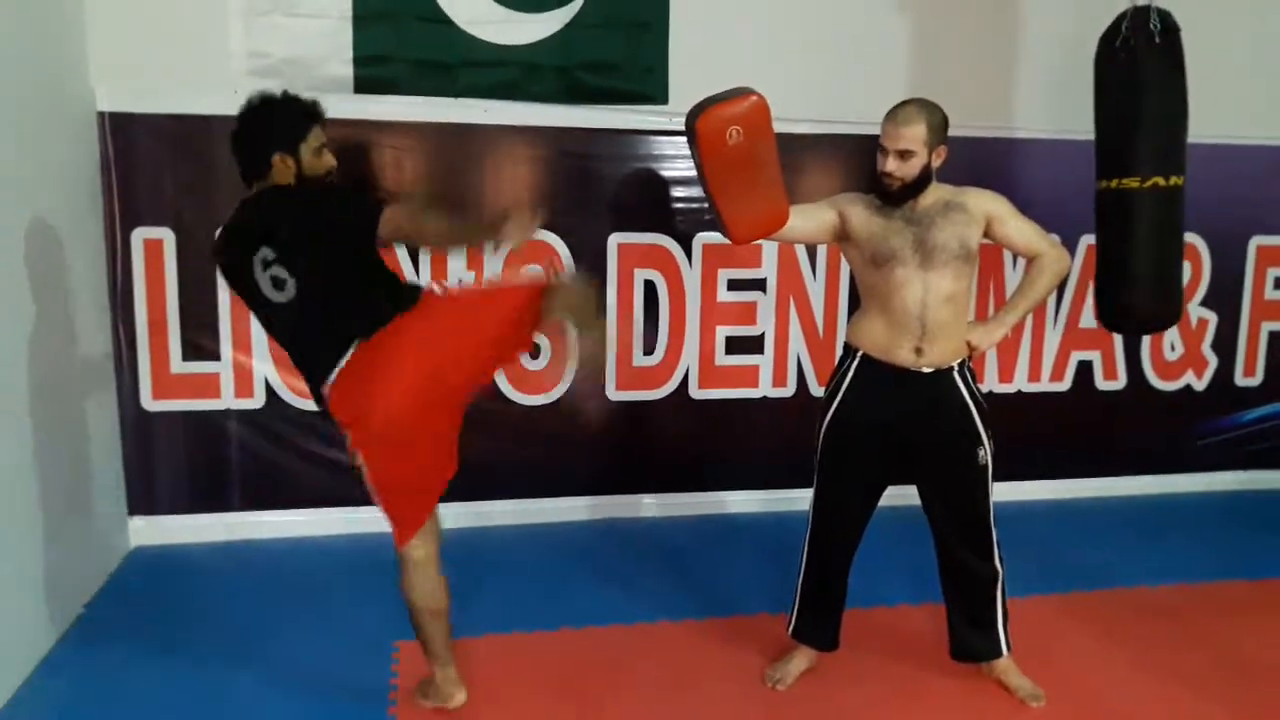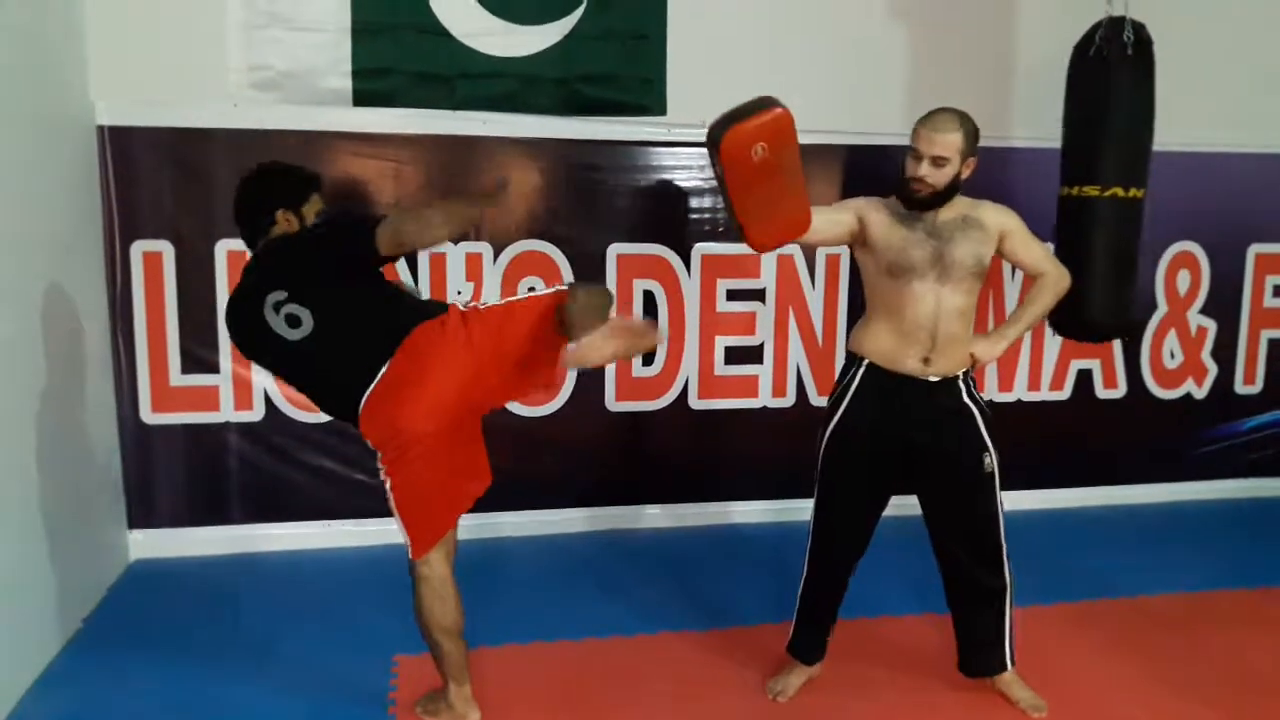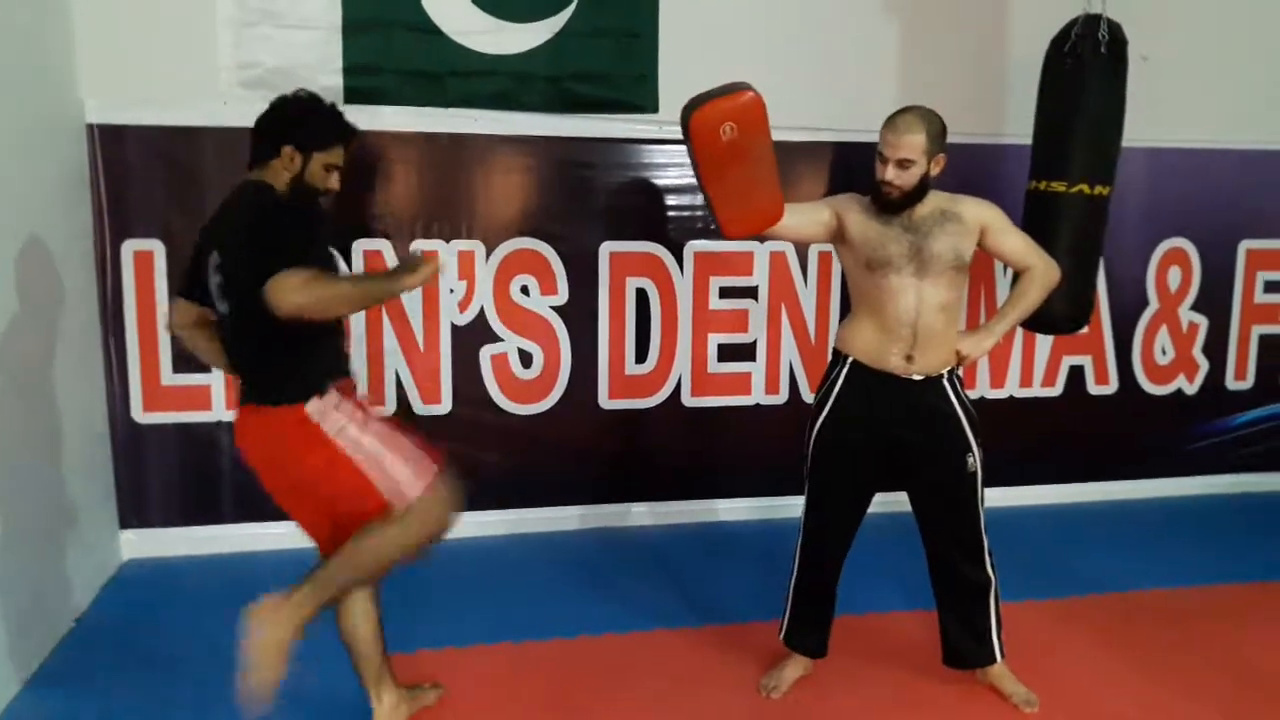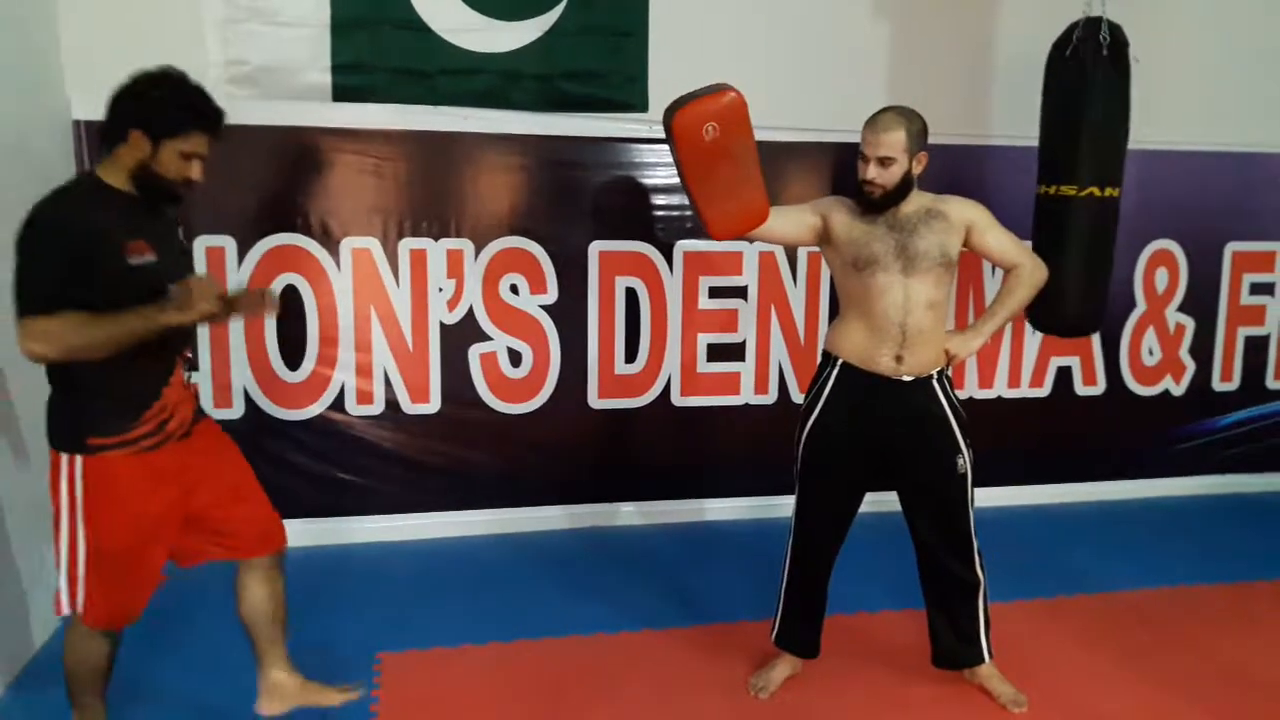
dt=0.5s
person 1, frame 1
left shoulder: (233, 241)
right shoulder: (320, 201)
right elbow: (408, 225)
right wrist: (494, 217)
left hip: (357, 397)
right hip: (414, 344)
left knee: (417, 540)
right knee: (564, 289)
left ankle: (445, 679)
person 1, frame 2
left shoulder: (243, 315)
right shoulder: (313, 245)
right elbow: (406, 232)
right wrist: (479, 208)
left hip: (391, 413)
right hip: (444, 346)
left knee: (431, 557)
right knee: (581, 298)
right ankle: (592, 334)
person 1, frame 3
left shoulder: (229, 220)
right shoulder: (283, 213)
left elbow: (185, 322)
right elbow: (292, 296)
right wrist: (395, 280)
left hip: (269, 415)
right hip: (308, 415)
left knee: (352, 552)
right knee: (431, 506)
right ankle: (286, 610)
person 1, frame 4
left shoulder: (154, 208)
right shoulder: (61, 220)
right elbow: (42, 337)
left wrist: (219, 304)
right wrist: (169, 311)
left hip: (181, 427)
right hip: (102, 450)
left knee: (260, 538)
right knee: (102, 605)
person 2, frame 1
left shoulder: (977, 206)
right shoulder: (852, 212)
left elbow: (1053, 257)
left wrist: (999, 325)
left hip: (947, 390)
right hip: (867, 385)
left knee: (969, 529)
right knee: (834, 524)
left ankle: (990, 650)
right ankle: (811, 640)
person 2, frame 2
left shoulder: (993, 221)
right shoulder: (869, 215)
left elbow: (1055, 276)
left wrist: (1001, 339)
left hip: (951, 399)
right hip: (872, 393)
left knee: (978, 543)
right knee: (835, 537)
left ankle: (994, 664)
right ankle: (805, 654)
person 2, frame 3
left shoulder: (972, 216)
right shoulder: (847, 213)
left elbow: (1044, 270)
right elbow: (768, 220)
left wrist: (989, 334)
left hip: (936, 397)
right hip: (855, 391)
left knee: (960, 536)
right knee: (825, 531)
left ankle: (984, 657)
right ankle: (803, 648)
person 2, frame 4
left shoulder: (957, 215)
right shoulder: (833, 215)
left elbow: (1030, 268)
right elbow: (752, 222)
left wrist: (977, 334)
left hip: (925, 398)
right hip: (846, 393)
left knee: (950, 537)
right knee: (816, 531)
left ankle: (973, 658)
right ankle: (793, 648)
